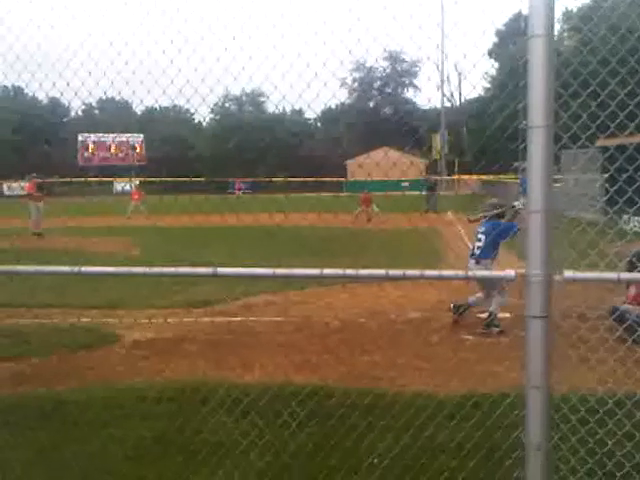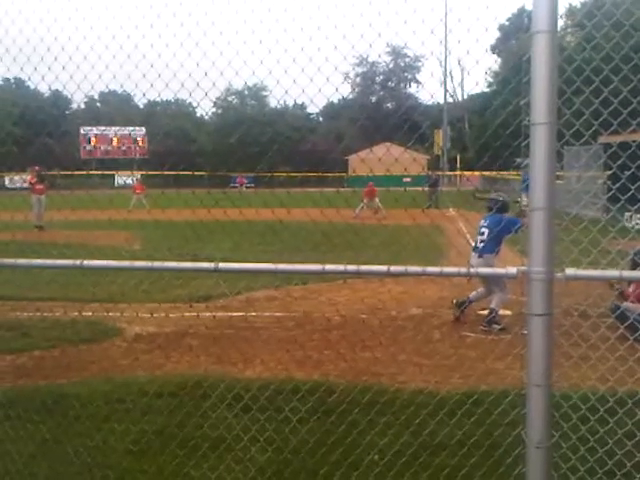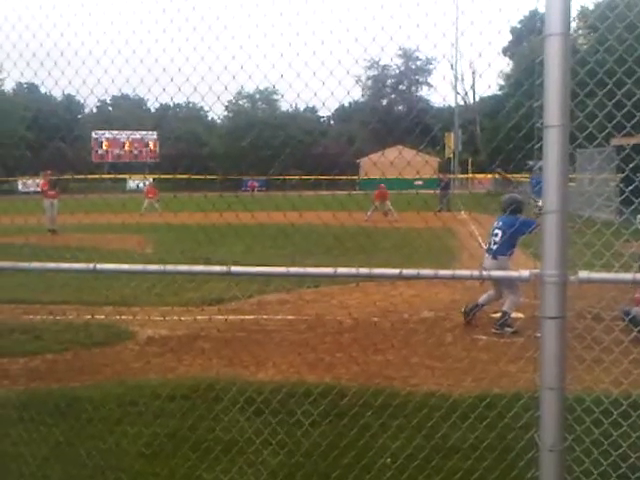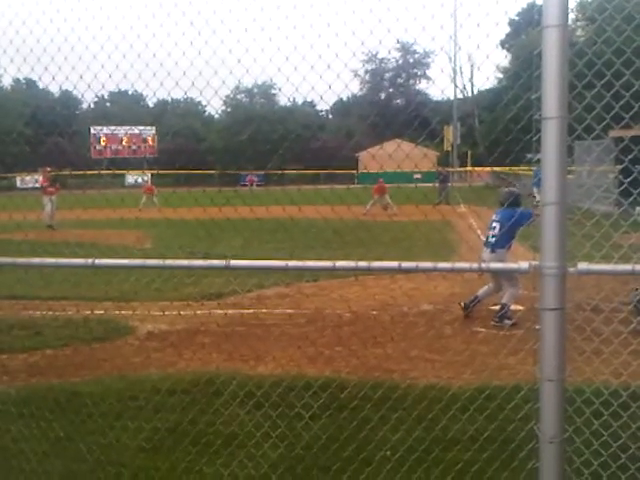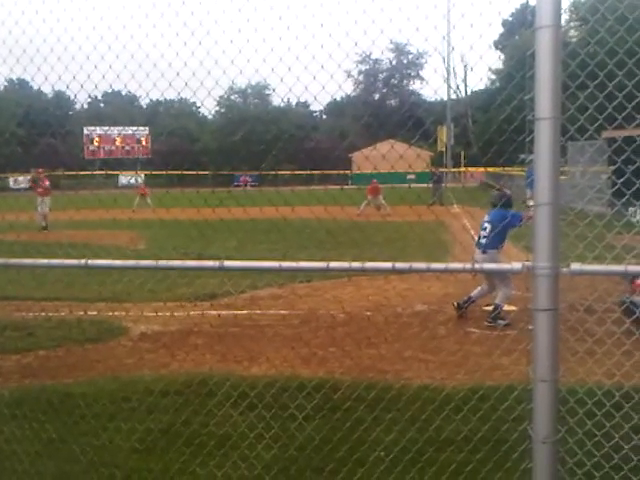
dt=0.7s
person 1, frame 1
left shoulder: (484, 224)
right shoulder: (497, 226)
left elbow: (506, 225)
right elbow: (519, 226)
left wrist: (515, 211)
left hip: (474, 264)
right hip: (483, 265)
left knee: (487, 293)
right knee: (500, 293)
left ankle: (459, 308)
right ankle: (489, 324)
person 1, frame 2
left shoulder: (486, 219)
right shoulder: (501, 220)
left elbow: (509, 222)
right elbow: (524, 222)
left hip: (475, 258)
right hip: (485, 260)
left knee: (489, 288)
right knee: (501, 290)
left ankle: (461, 305)
right ankle: (489, 321)
person 1, frame 3
left shoulder: (500, 220)
right shoulder: (517, 221)
left elbow: (525, 225)
right elbow: (539, 223)
left hip: (488, 260)
right hip: (499, 262)
left knee: (498, 291)
right knee: (513, 293)
left ankle: (470, 311)
right ankle: (500, 324)
person 1, frame 4
left shoulder: (499, 212)
right shoulder: (514, 214)
left elbow: (521, 216)
right elbow: (535, 214)
left hip: (487, 253)
right hip: (497, 255)
left knee: (497, 284)
right knee: (513, 285)
left ankle: (468, 305)
right ankle: (500, 317)
person 1, frame 5
left shoulder: (491, 214)
right shoulder: (505, 214)
left elbow: (517, 220)
right elbow: (527, 217)
left wrist: (526, 213)
left hip: (480, 254)
right hip: (489, 255)
left knee: (491, 284)
right knee: (505, 285)
left ankle: (462, 305)
right ankle: (493, 317)
